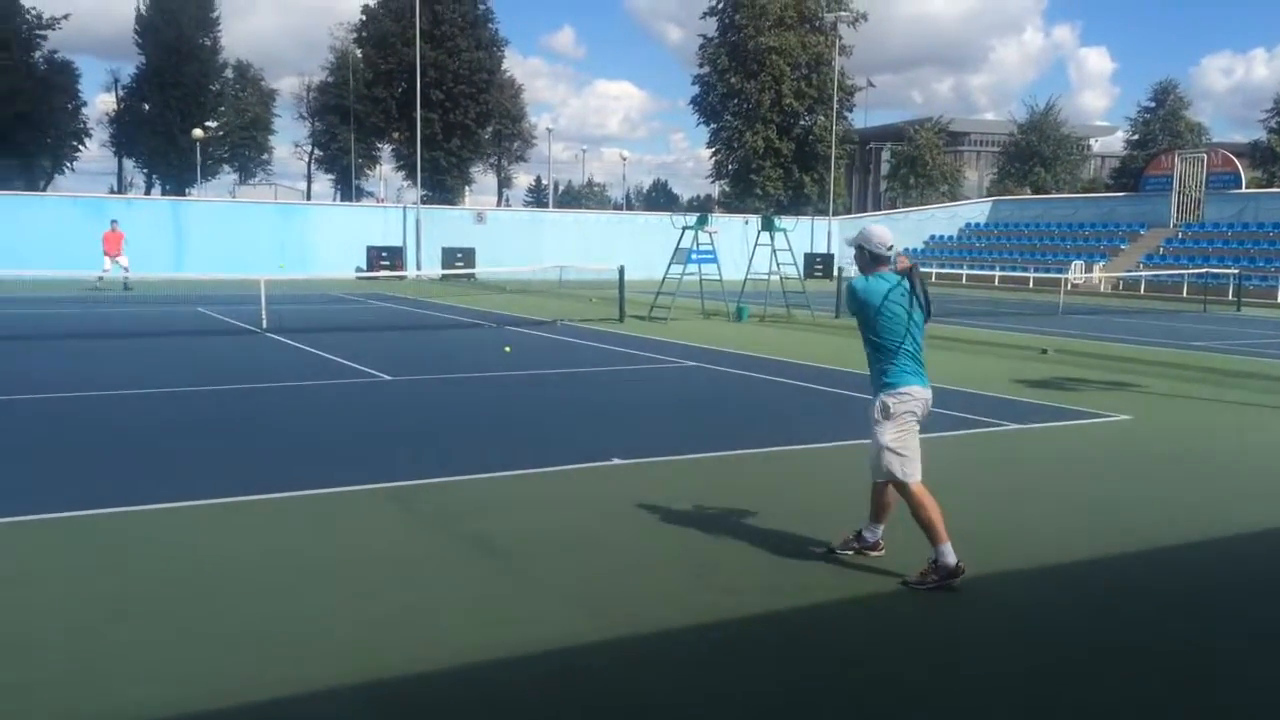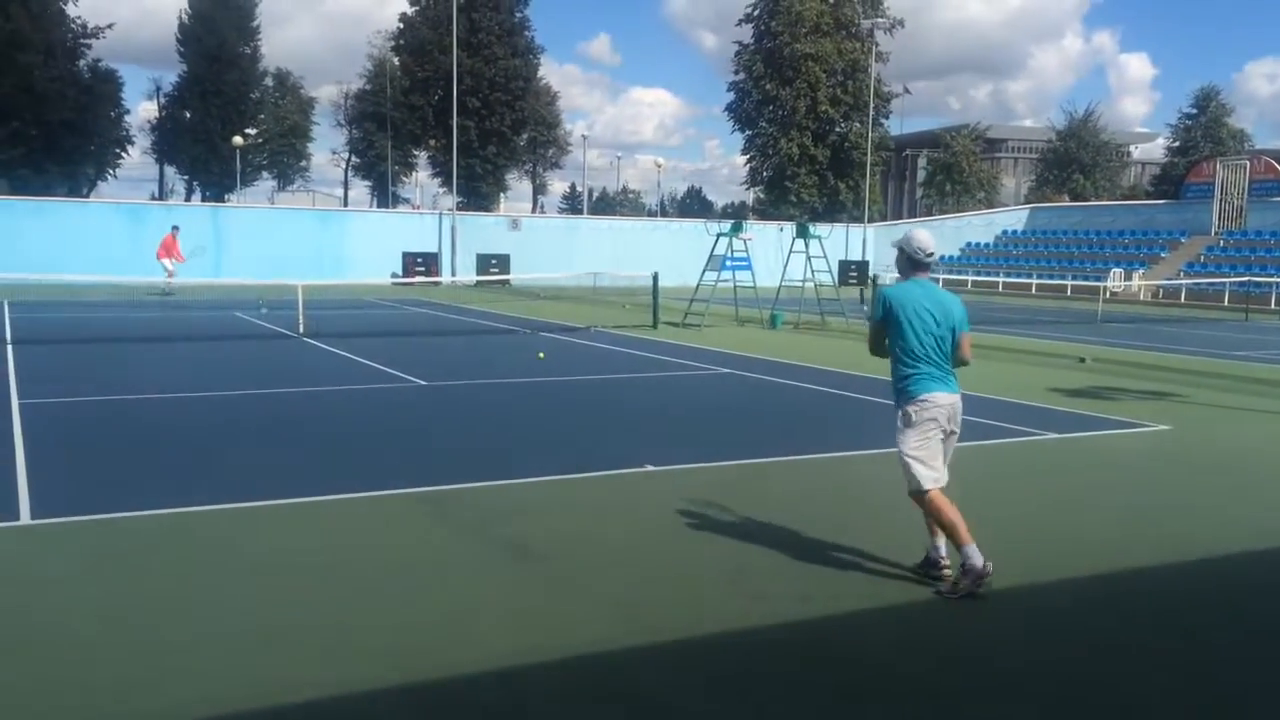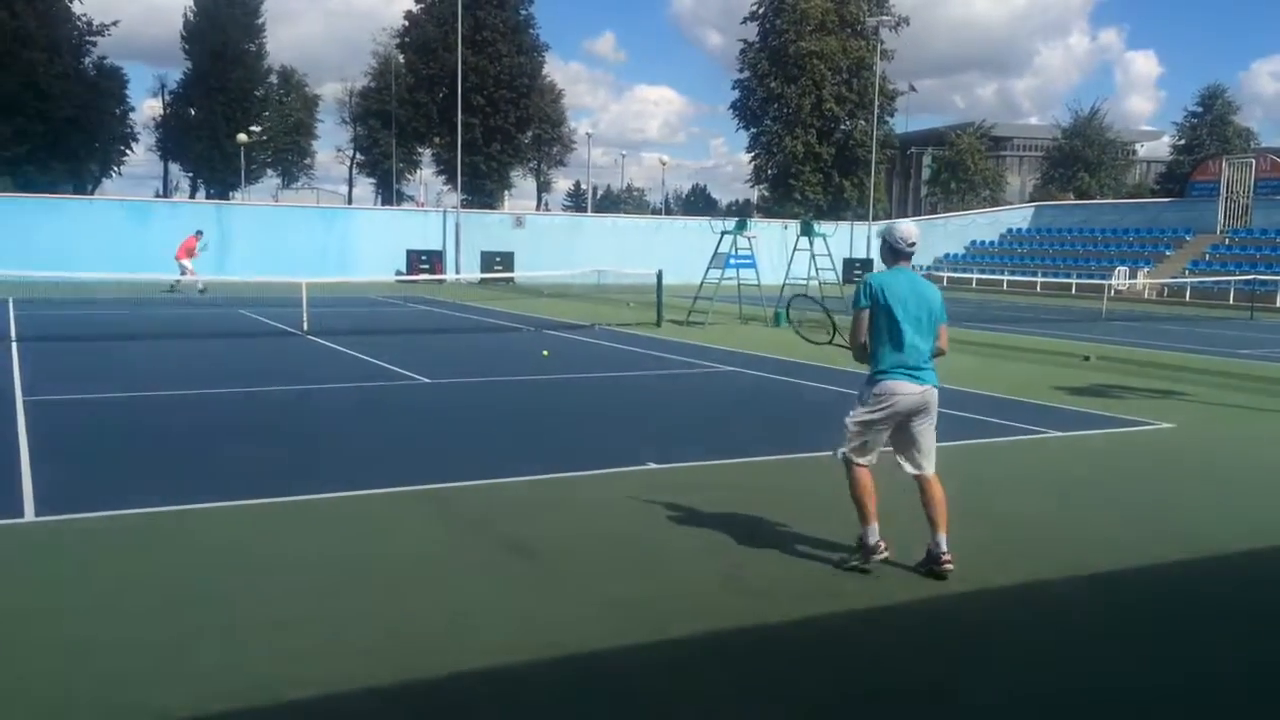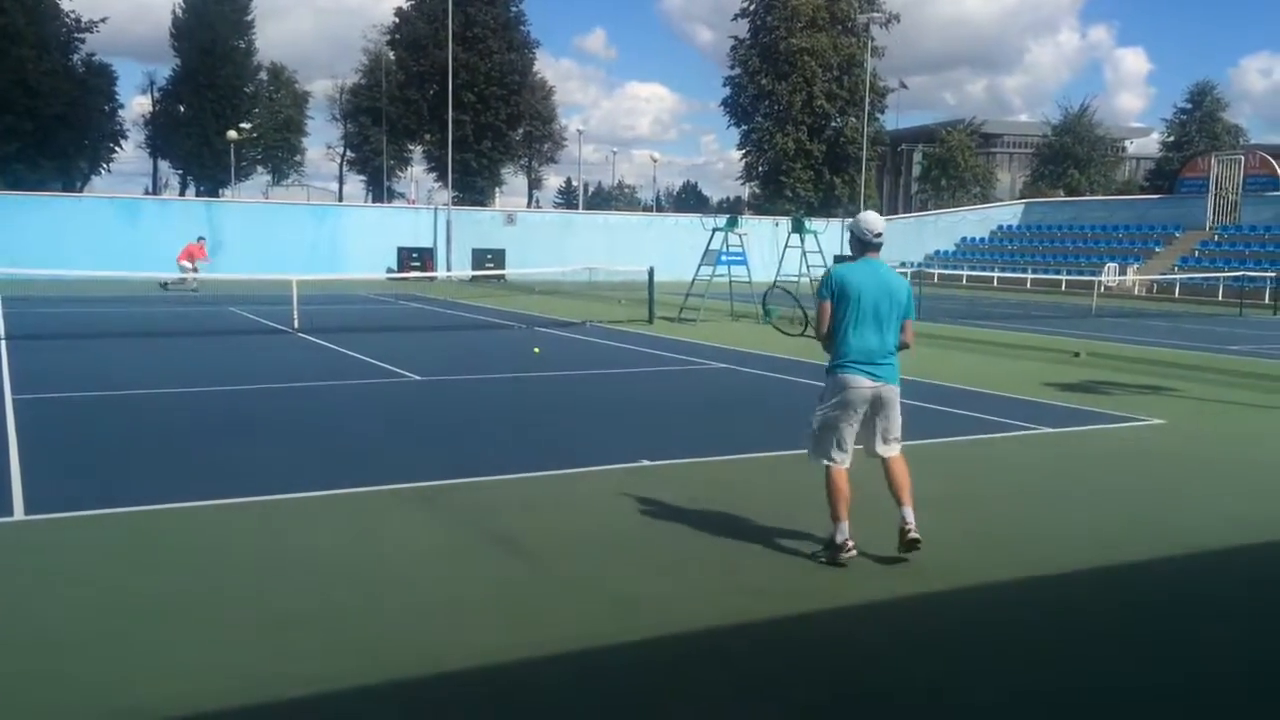
dt=0.3s
person 1, frame 1
left shoulder: (860, 287)
right shoulder: (911, 287)
left hip: (897, 395)
right hip: (917, 389)
left knee: (906, 481)
right knee: (883, 469)
left ankle: (947, 561)
right ankle: (870, 536)
person 1, frame 2
left shoulder: (888, 295)
right shoulder: (953, 302)
left elbow: (875, 347)
right elbow: (964, 357)
left hip: (919, 401)
right hip: (950, 398)
left knee: (927, 489)
right knee: (921, 481)
left ankle: (974, 563)
right ankle: (938, 556)
person 1, frame 3
left shoulder: (873, 284)
right shoulder: (933, 291)
left elbow: (856, 339)
right elbow: (941, 347)
left wrist: (867, 354)
left hip: (888, 387)
right hip: (926, 389)
left knee: (856, 461)
right knee: (926, 471)
left ankle: (872, 542)
right ankle: (940, 551)
person 1, frame 4
left shoulder: (836, 275)
right shoulder: (902, 284)
left elbow: (821, 330)
right elbow: (906, 340)
left hip: (847, 378)
right hip: (887, 380)
left knee: (835, 461)
right knee: (891, 452)
left ankle: (841, 540)
right ankle: (908, 523)
